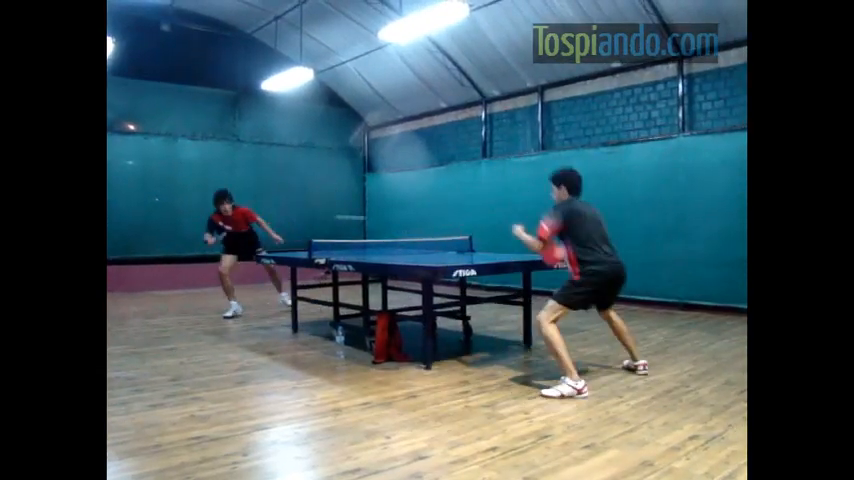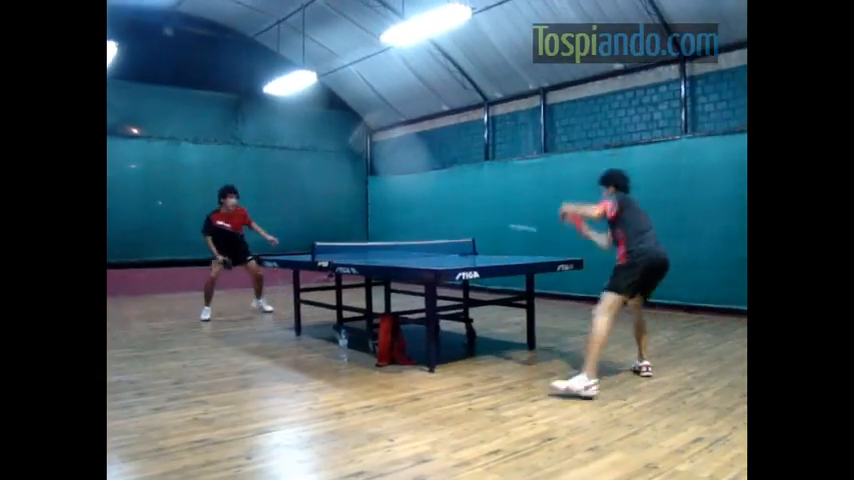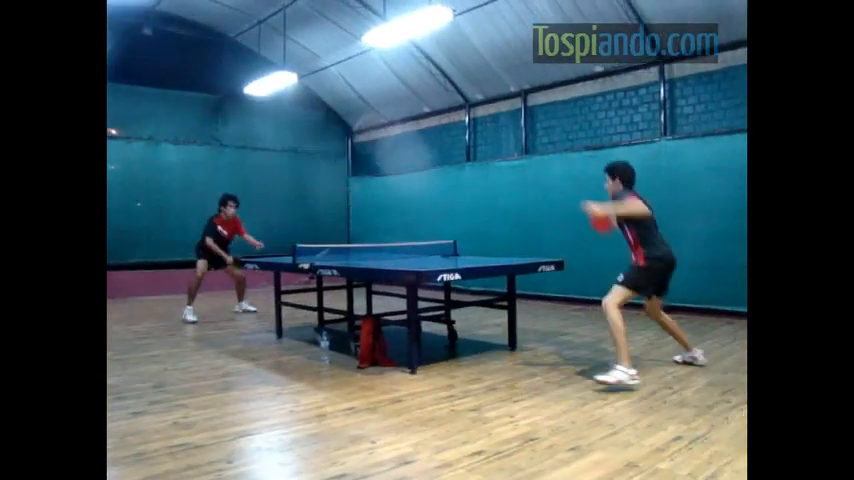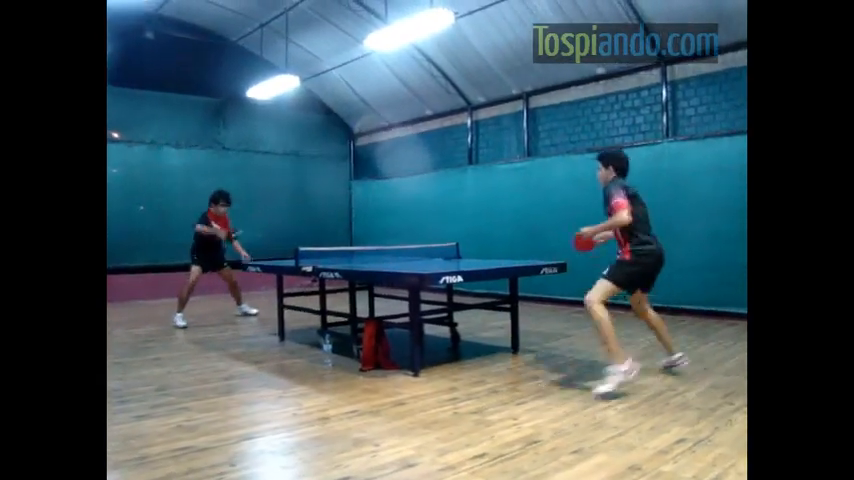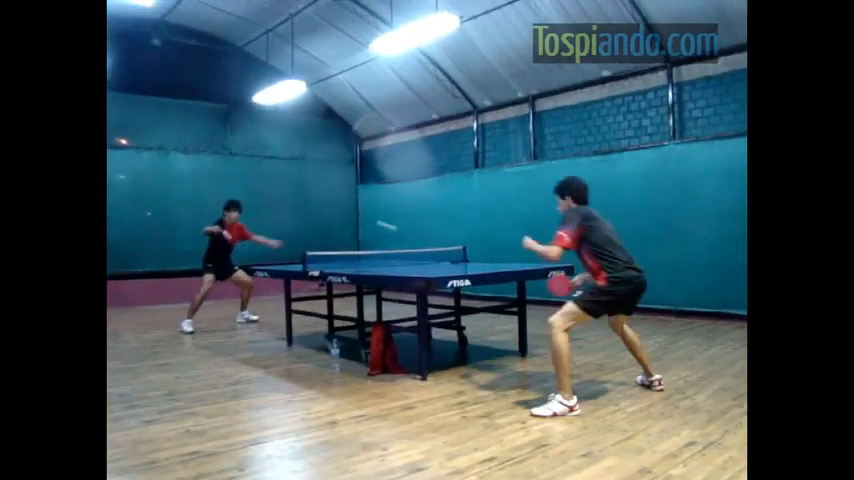
dt=0.3s
person 1, frame 1
left shoulder: (562, 210)
right shoulder: (588, 210)
left elbow: (537, 245)
left wrist: (519, 232)
right wrist: (566, 255)
left hip: (592, 274)
right hip: (615, 270)
left knee: (545, 319)
right knee: (607, 312)
left ankle: (574, 381)
right ankle: (637, 361)
person 1, frame 2
left shoulder: (619, 200)
right shoulder: (631, 208)
left elbow: (593, 212)
right elbow: (607, 243)
left wrist: (568, 209)
right wrist: (584, 229)
left hip: (637, 259)
right hip: (659, 259)
left knee: (603, 312)
right knee: (635, 304)
left ankle: (587, 379)
right ankle: (643, 362)
person 1, frame 3
left shoulder: (624, 197)
right shoulder: (628, 199)
left elbow: (643, 211)
left wrist: (604, 209)
right wrist: (611, 216)
left hip: (649, 261)
right hip: (661, 259)
left knee: (610, 303)
right knee: (653, 310)
left ankle: (625, 369)
right ankle: (691, 353)
person 1, frame 4
left shoulder: (613, 187)
right shoulder: (624, 187)
left elbow: (623, 218)
left wrist: (593, 230)
right wrist: (604, 236)
left hip: (636, 256)
right hip: (651, 253)
left knee: (593, 300)
right knee: (641, 307)
left ankle: (621, 364)
right ankle: (674, 355)
person 1, frame 5
left shoulder: (574, 216)
right shoulder: (593, 218)
left elbow: (553, 253)
left wrist: (531, 245)
right wrist: (582, 278)
left hip: (614, 283)
right hip: (634, 280)
left knee: (557, 324)
right knee: (618, 325)
left ankle: (566, 399)
right ankle: (651, 377)
person 2, frame 1
left shoulder: (242, 211)
right shoulder: (214, 218)
left elbow: (258, 219)
right elbow: (207, 235)
left wrist: (273, 234)
right wrist: (209, 239)
left hip: (251, 243)
right hip: (231, 247)
left knee: (270, 267)
right knee: (222, 271)
left ankle: (282, 295)
right ankle: (234, 305)
person 2, frame 2
left shoulder: (241, 212)
right shoulder: (212, 218)
left elbow: (252, 225)
right elbow: (208, 237)
left wrist: (267, 236)
right wrist: (217, 255)
left hip: (241, 249)
right hip: (222, 251)
left knee: (258, 275)
right knee: (212, 277)
left ankle: (259, 301)
right ankle: (207, 309)
person 2, frame 3
left shoulder: (235, 220)
right shoulder: (213, 221)
left elbow: (244, 235)
right elbow: (209, 242)
left wrist: (256, 243)
right wrist: (225, 256)
left hip: (223, 254)
right hip: (206, 252)
left knee: (241, 276)
right knee: (199, 275)
left ankle: (241, 304)
right ankle: (189, 309)
person 2, frame 4
left shoulder: (224, 219)
right shoulder: (206, 216)
left elbow: (230, 236)
right elbow: (198, 228)
left wrist: (241, 251)
right wrist: (216, 232)
left hip: (217, 255)
right hip: (200, 255)
left knee: (232, 281)
right knee: (192, 282)
left ankle: (241, 307)
right ankle: (179, 315)
person 2, frame 5
left shoulder: (238, 227)
right shoulder: (220, 223)
left elbow: (252, 237)
right elbow: (205, 231)
left wrist: (270, 242)
right wrist: (211, 229)
left hip: (226, 263)
right hip: (212, 263)
left knee: (248, 283)
right knee: (204, 290)
left ankle: (243, 314)
right ankle: (188, 321)
